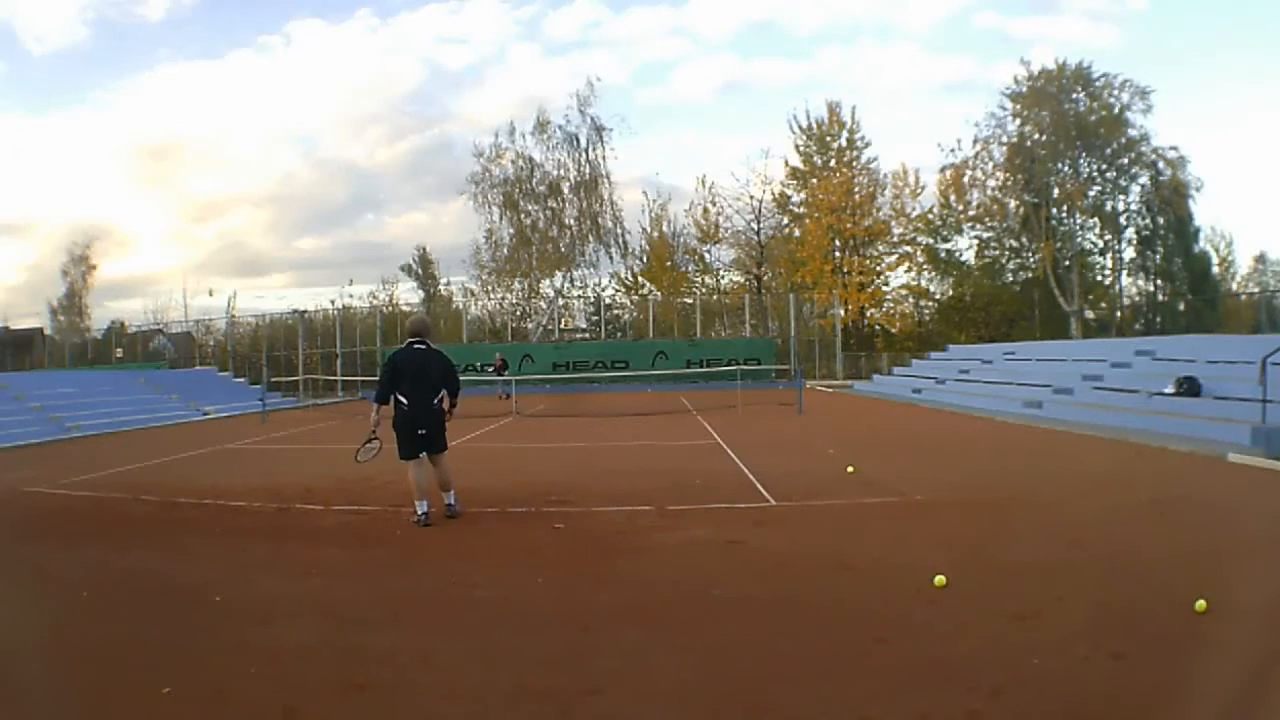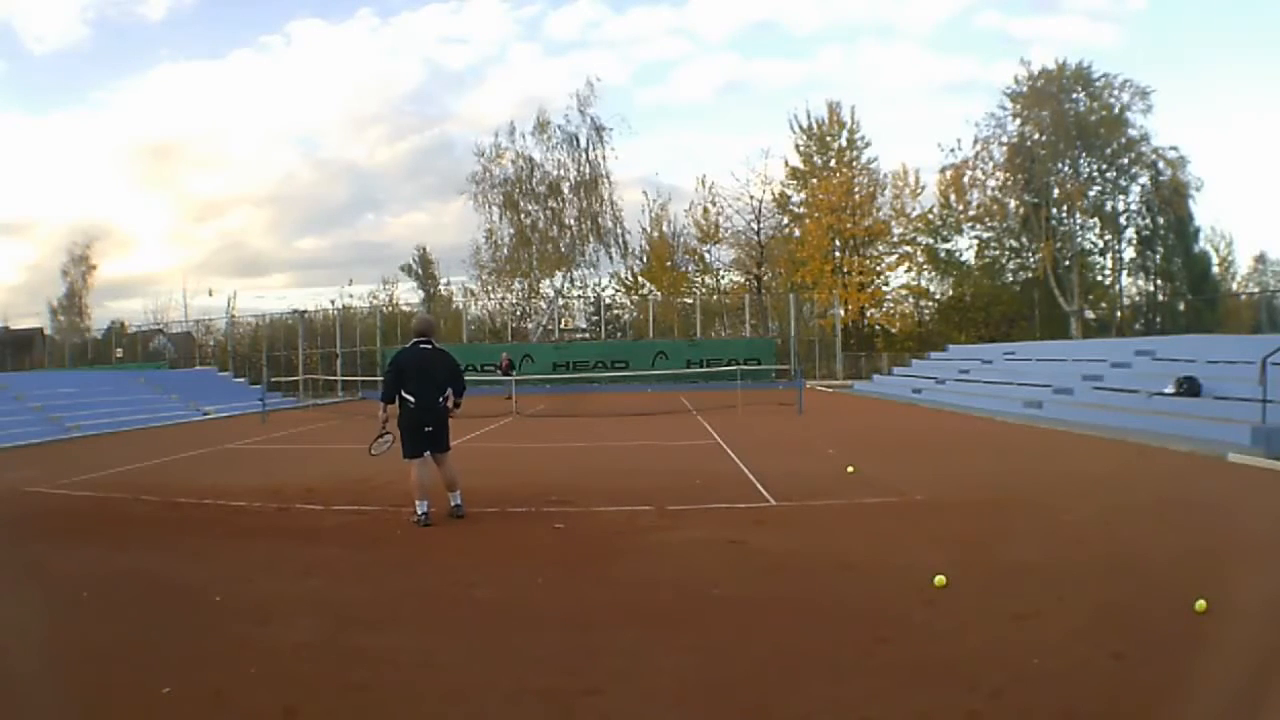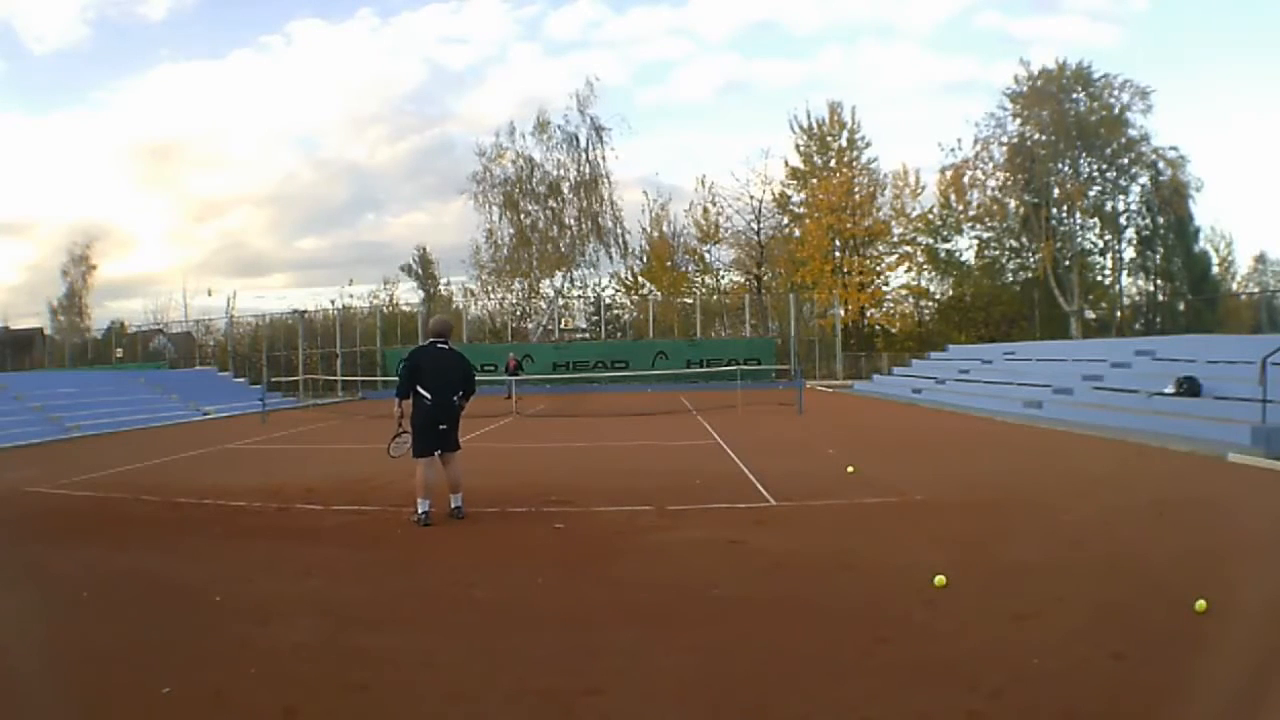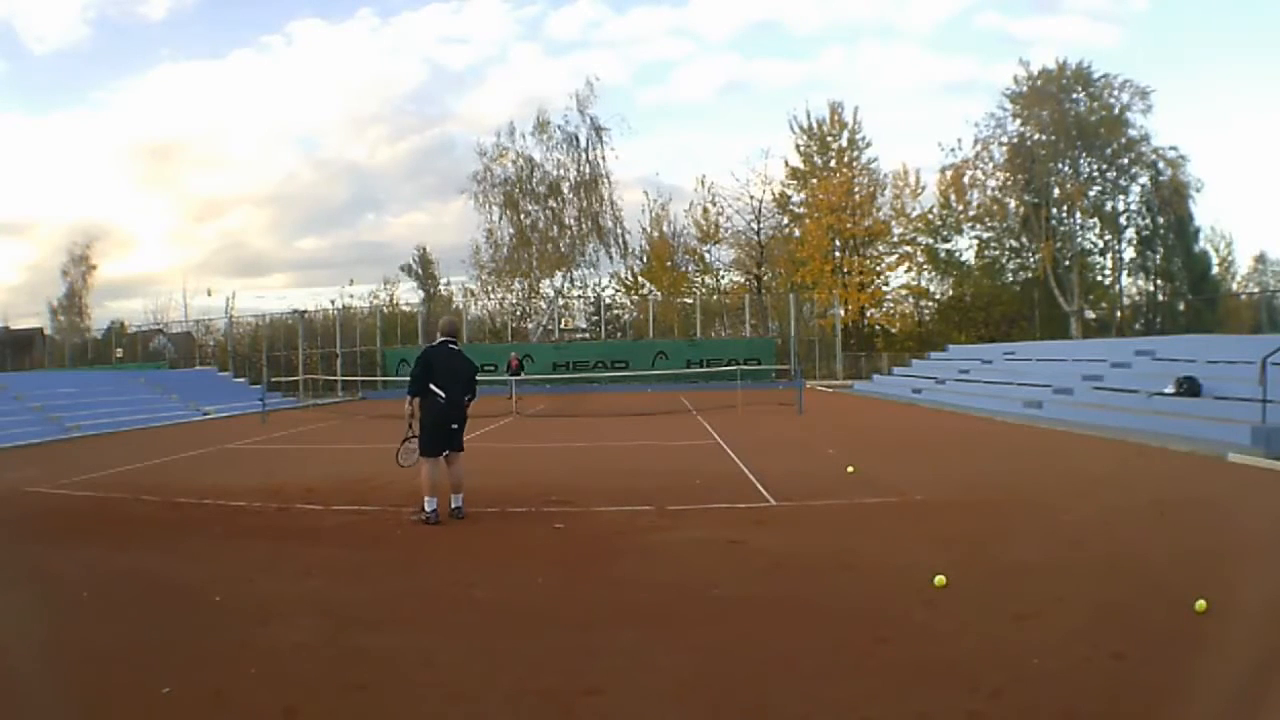
dt=0.3s
person 1, frame 1
left shoulder: (397, 358)
right shoulder: (440, 358)
left elbow: (384, 387)
right elbow: (453, 386)
left wrist: (376, 412)
right wrist: (451, 407)
left hip: (407, 419)
right hip: (433, 417)
left knee: (415, 464)
right knee: (439, 460)
left ankle: (422, 512)
right ankle: (450, 504)
person 1, frame 2
left shoulder: (402, 357)
right shoulder: (445, 357)
left elbow: (390, 385)
right elbow: (458, 385)
left wrist: (384, 410)
right wrist: (455, 404)
left hip: (412, 417)
right hip: (438, 416)
left knee: (417, 463)
right knee: (444, 460)
left ankle: (422, 512)
right ankle: (456, 504)
person 1, frame 3
left shoulder: (418, 354)
right shoulder: (459, 359)
left elbow: (405, 381)
right elbow: (469, 387)
left wrist: (399, 405)
right wrist: (459, 404)
left hip: (425, 415)
right hip: (450, 414)
left knee: (423, 462)
right knee: (450, 460)
left ankle: (423, 512)
right ankle: (457, 506)
person 1, frame 4
left shoulder: (430, 352)
right shoulder: (465, 361)
left elbow: (417, 380)
right elbow: (470, 391)
left wrist: (409, 404)
left hip: (434, 414)
right hip: (457, 414)
left knee: (429, 460)
right knee: (454, 460)
left ankle: (430, 510)
right ankle: (457, 507)
